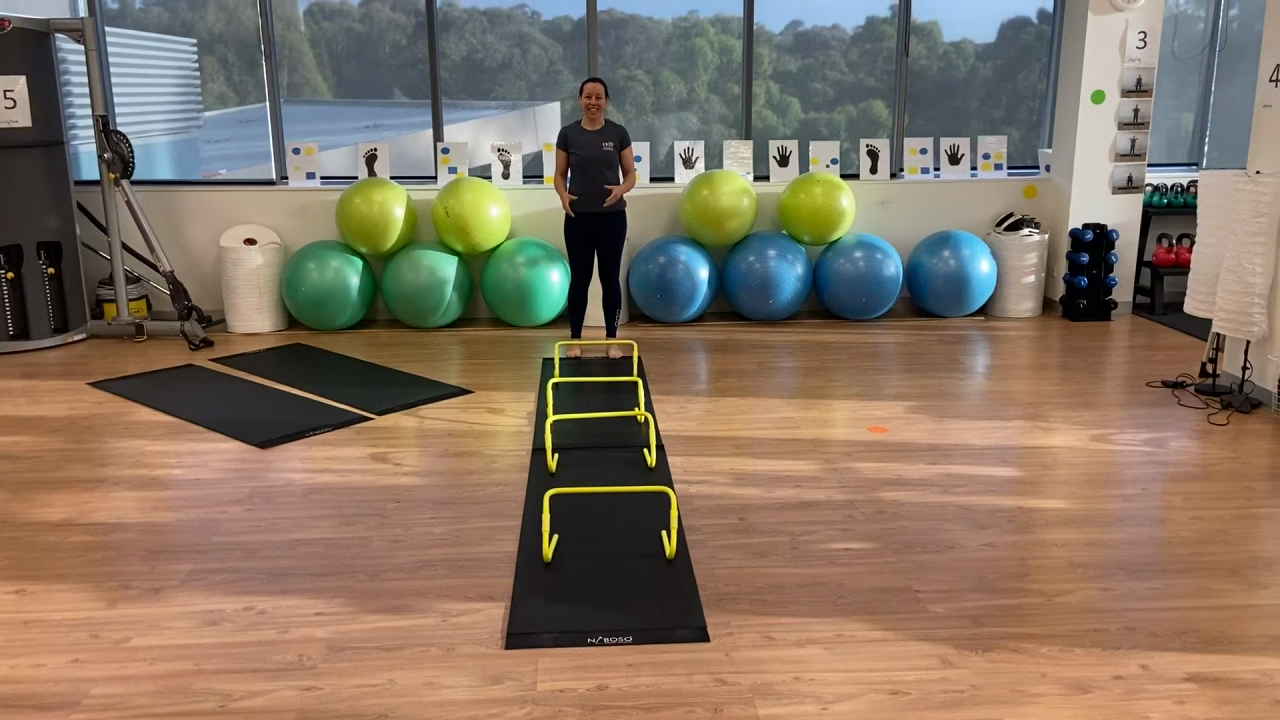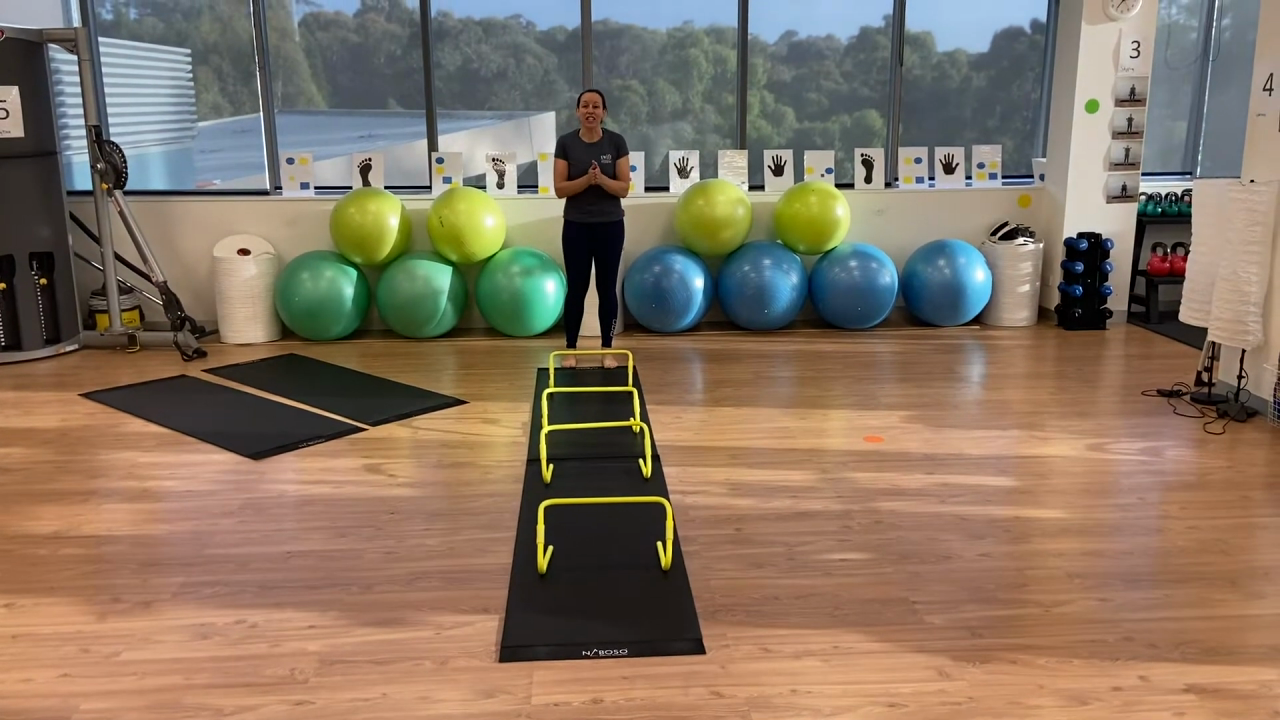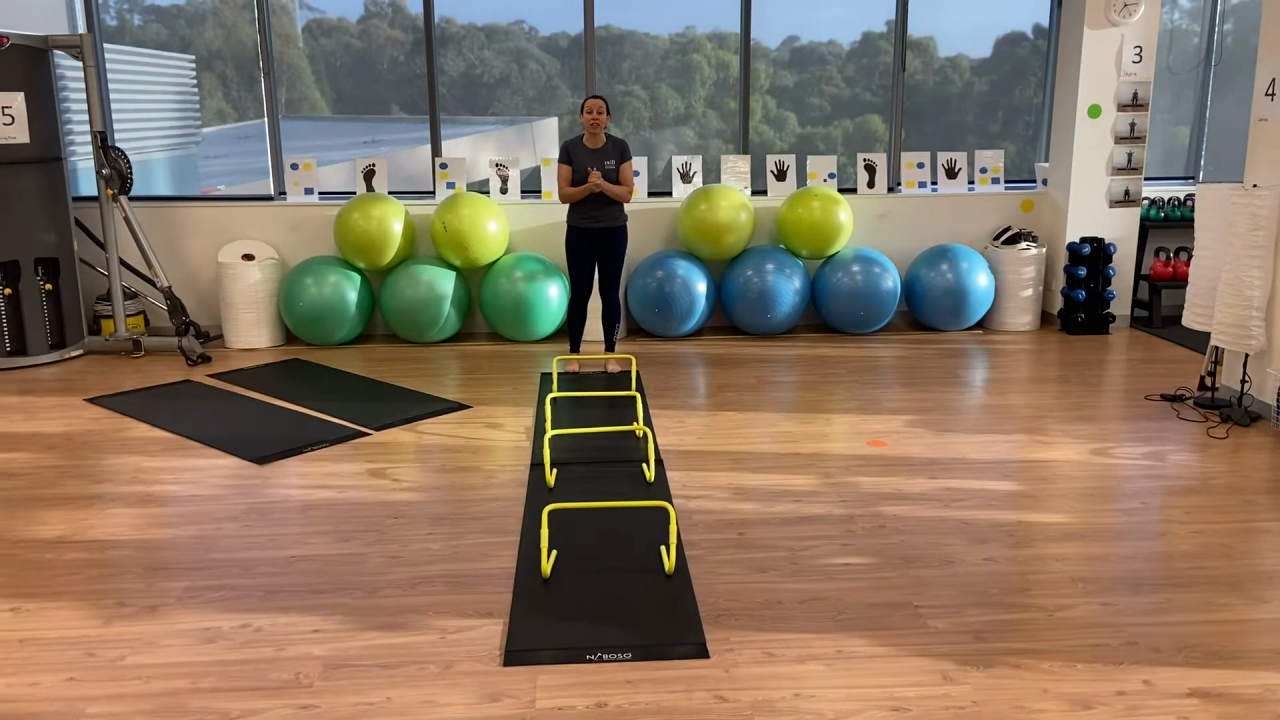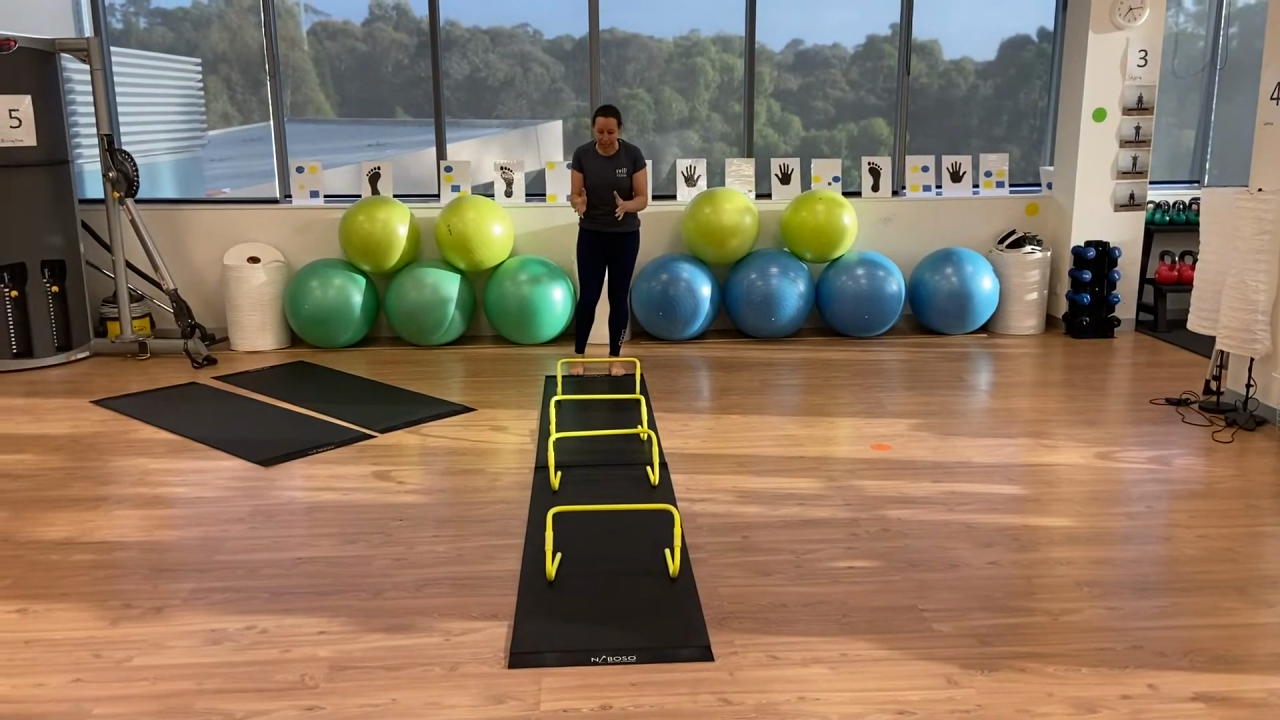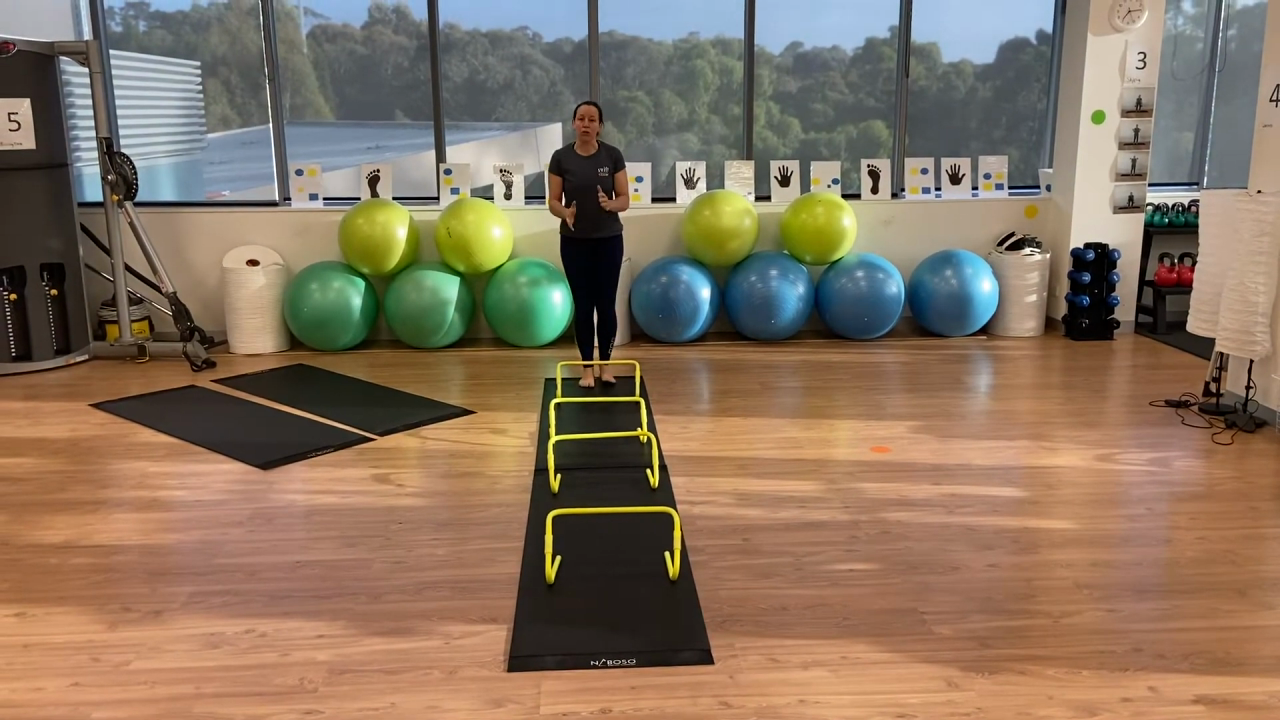
dt=1s
person 1, frame 1
left shoulder: (618, 132)
right shoulder: (568, 133)
left elbow: (630, 174)
right elbow: (559, 174)
left wrist: (621, 189)
right wrist: (563, 194)
left hip: (612, 216)
right hip: (578, 217)
left knee: (610, 278)
right knee: (579, 278)
left ankle: (612, 339)
right ankle: (575, 339)
person 1, frame 2
left shoulder: (617, 142)
right shoulder: (565, 143)
left elbow: (624, 188)
right elbow: (559, 189)
left wrist: (601, 178)
right wrist: (587, 179)
left hip: (610, 225)
right hip: (576, 226)
left knee: (607, 288)
right knee: (576, 288)
left ankle: (607, 349)
right ankle: (570, 349)
person 1, frame 3
left shoulder: (620, 147)
right shoulder: (569, 148)
left elbow: (627, 193)
right elbow: (563, 194)
left wrist: (603, 184)
right wrist: (588, 186)
left hip: (613, 230)
right hip: (579, 231)
left knee: (610, 292)
right knee: (579, 293)
left ankle: (610, 354)
right ankle: (574, 353)
person 1, frame 4
left shoulder: (633, 154)
right shoulder: (582, 154)
left elbow: (642, 198)
right elbow: (575, 194)
left wrist: (626, 205)
right wrist: (579, 203)
left hip: (625, 235)
right hip: (591, 234)
left knee: (618, 297)
right knee: (588, 296)
left ankle: (615, 357)
right ankle: (579, 355)
person 1, frame 5
left shoulder: (613, 155)
right shoulder: (560, 157)
left elbow: (624, 199)
right elbow: (553, 201)
left wrist: (611, 204)
right wrist: (564, 213)
left hip: (608, 239)
right hip: (574, 241)
left knee: (605, 304)
right knee: (583, 304)
left ankle: (605, 363)
right ankle: (587, 367)
